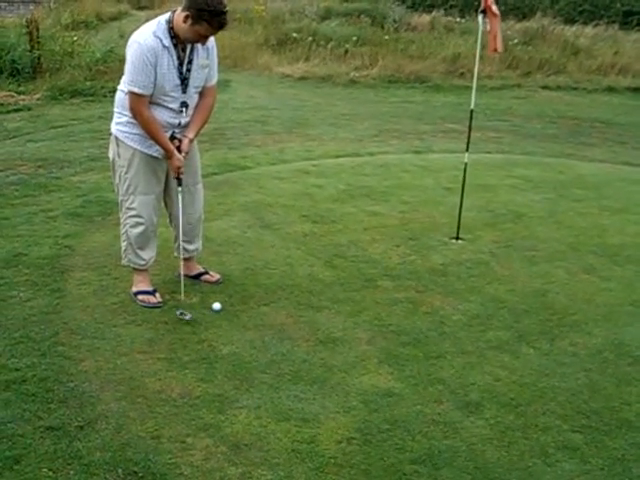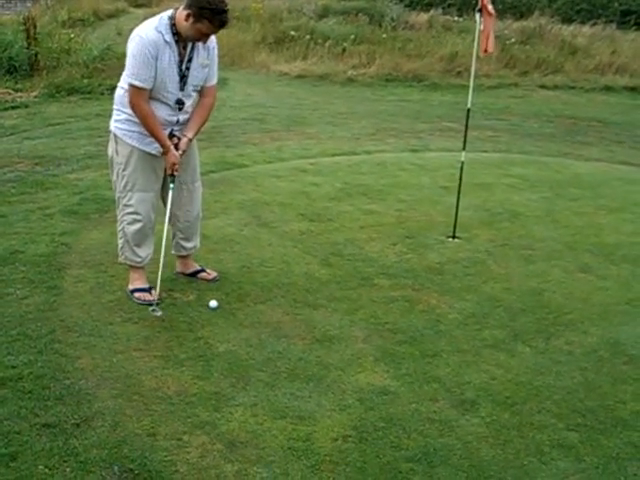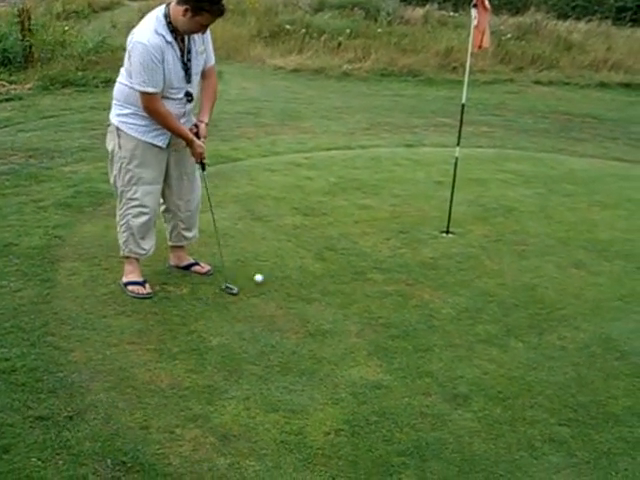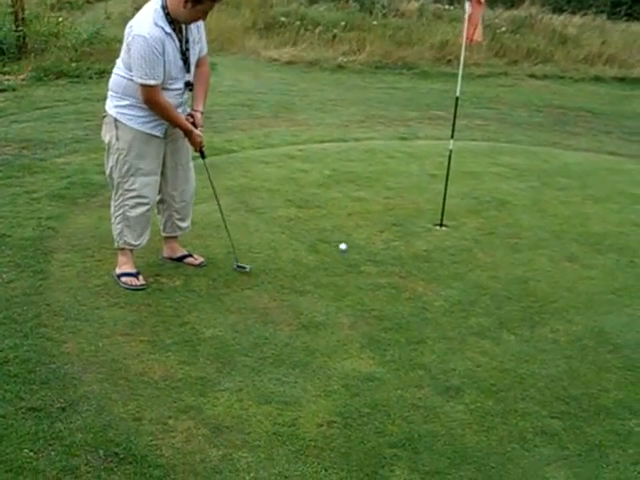
dt=0.3s
person 1, frame 1
left shoulder: (205, 42)
right shoulder: (145, 44)
left elbow: (208, 95)
right elbow: (138, 108)
left wrist: (189, 138)
right wrist: (168, 151)
left hip: (181, 136)
right hip: (139, 137)
left knee: (190, 204)
right knee: (140, 210)
left ankle: (188, 263)
right ankle: (140, 277)
person 1, frame 2
left shoulder: (207, 42)
right shoulder: (147, 39)
left elbow: (207, 95)
right elbow: (137, 102)
left wrist: (187, 137)
right wrist: (166, 148)
left hip: (179, 134)
right hip: (137, 135)
left knee: (187, 202)
right knee: (137, 207)
left ankle: (184, 260)
right ankle: (136, 273)
person 1, frame 3
left shoulder: (197, 30)
right shoulder: (147, 41)
left elbow: (209, 75)
right elbow: (151, 105)
left wrist: (203, 121)
right wrist: (189, 141)
left hip: (180, 125)
right hip: (138, 127)
left knee: (185, 193)
right knee: (140, 199)
left ankle: (178, 253)
right ankle: (131, 267)
person 1, frame 4
right shoulder: (147, 33)
left elbow: (201, 64)
right elbow: (151, 97)
left wrist: (197, 110)
right wrist: (188, 130)
left hip: (172, 116)
right hip: (134, 119)
left knee: (179, 185)
right knee: (135, 191)
left ankle: (171, 244)
right ankle: (125, 258)
